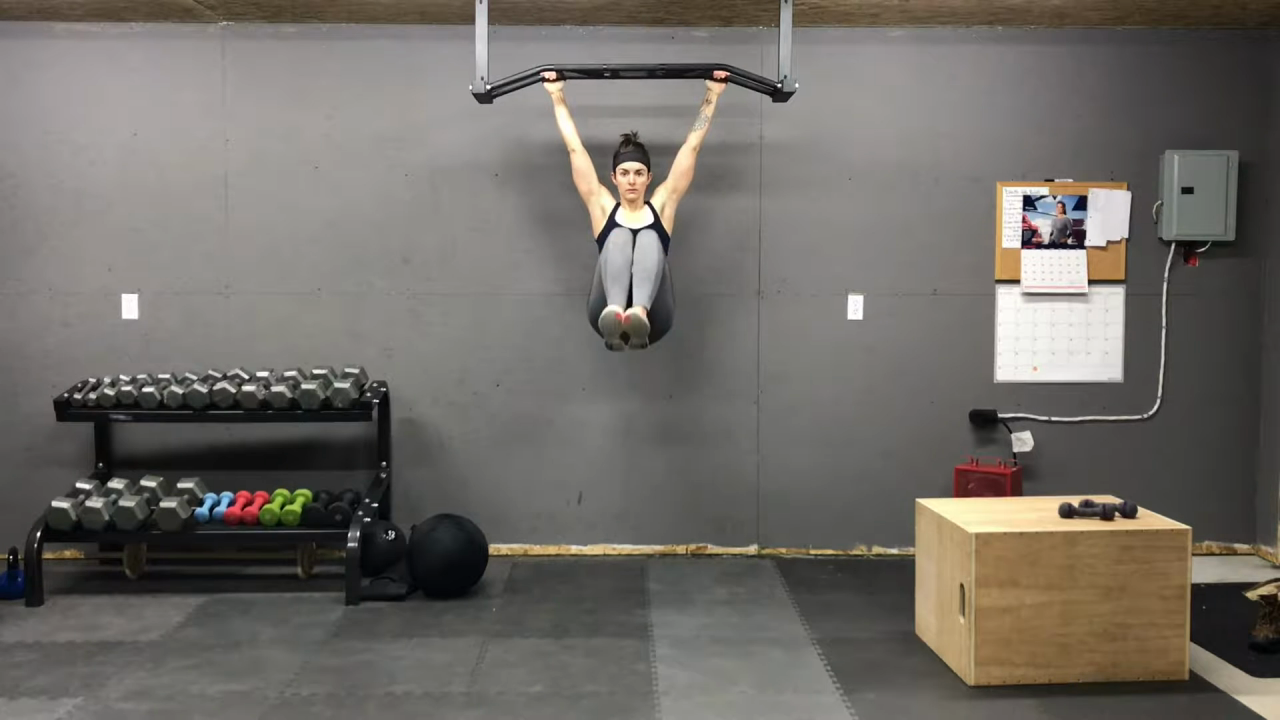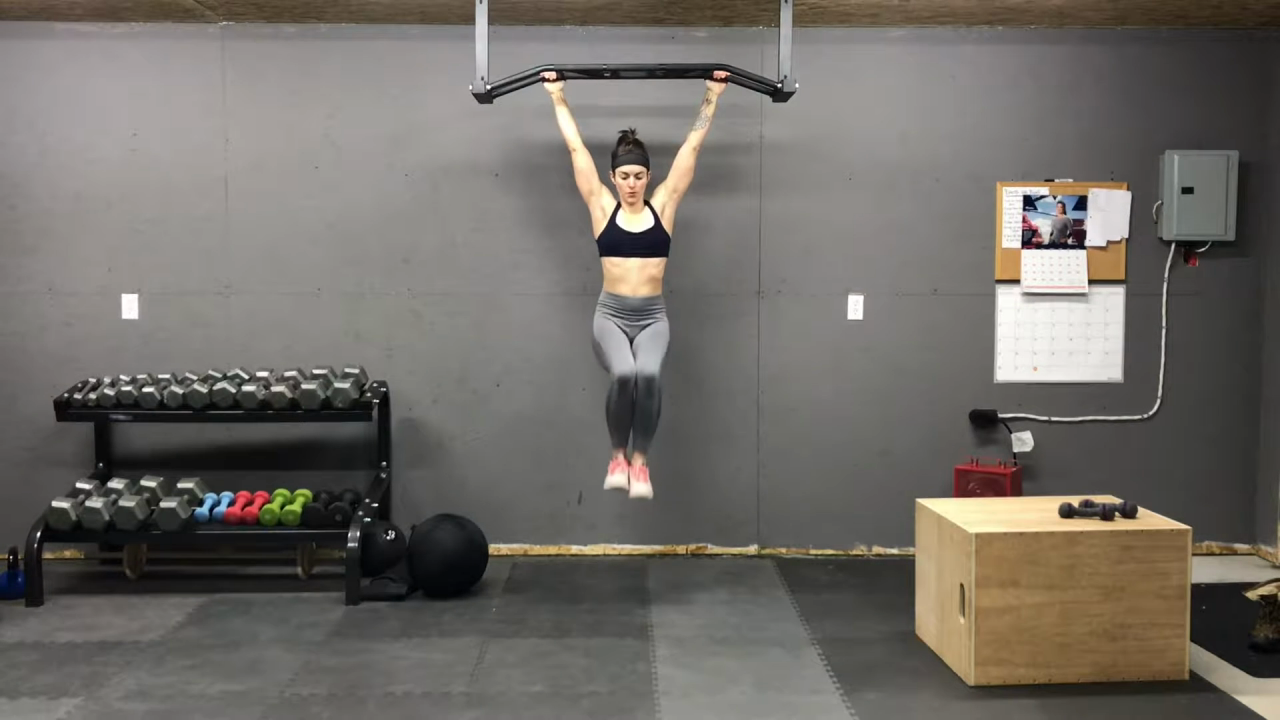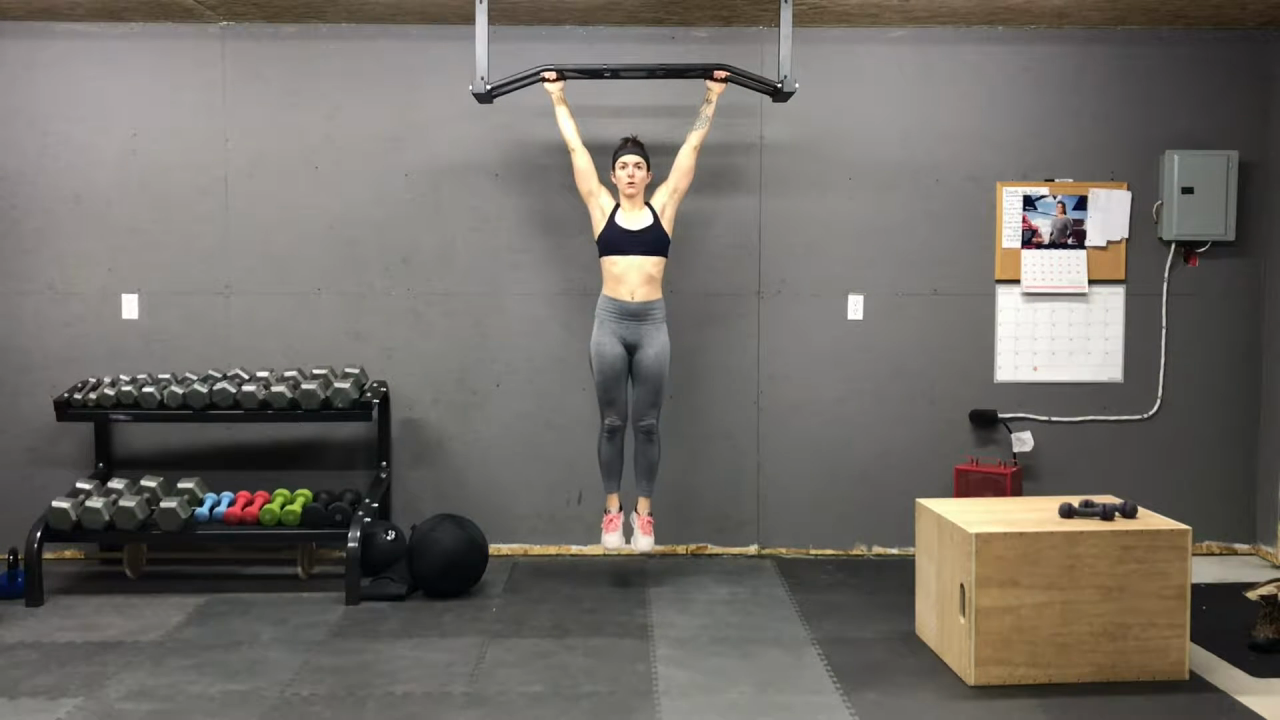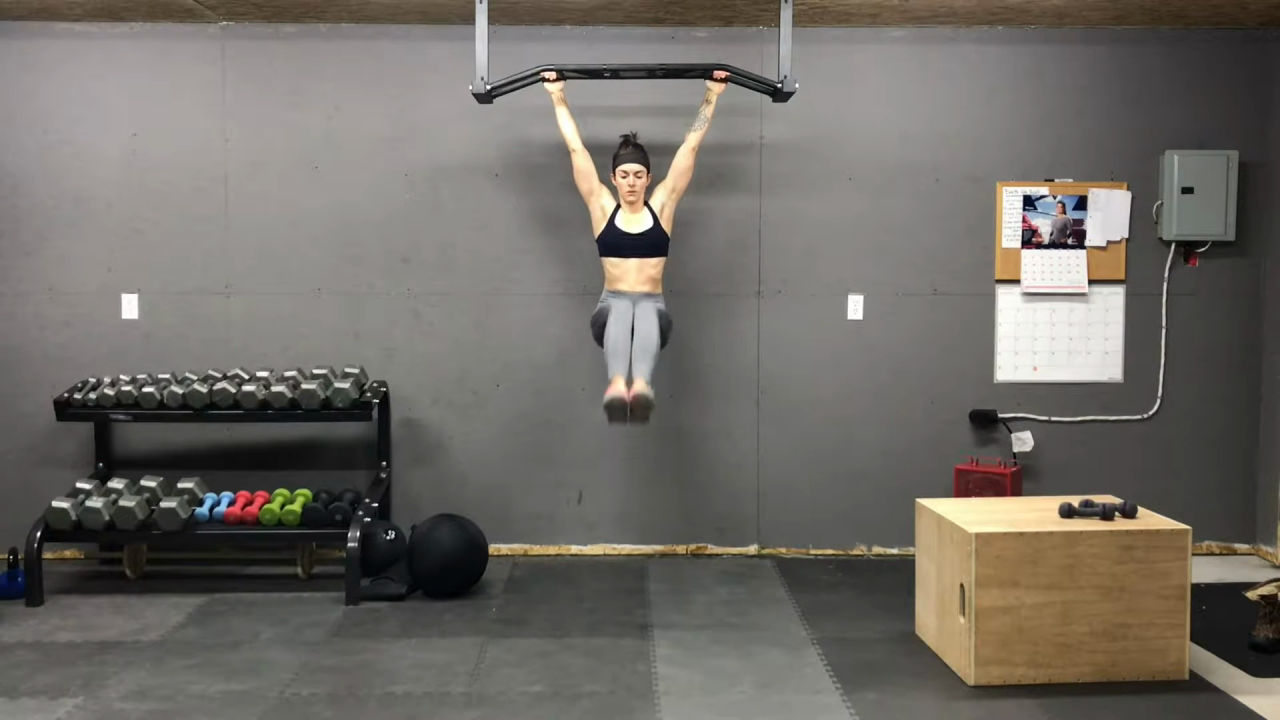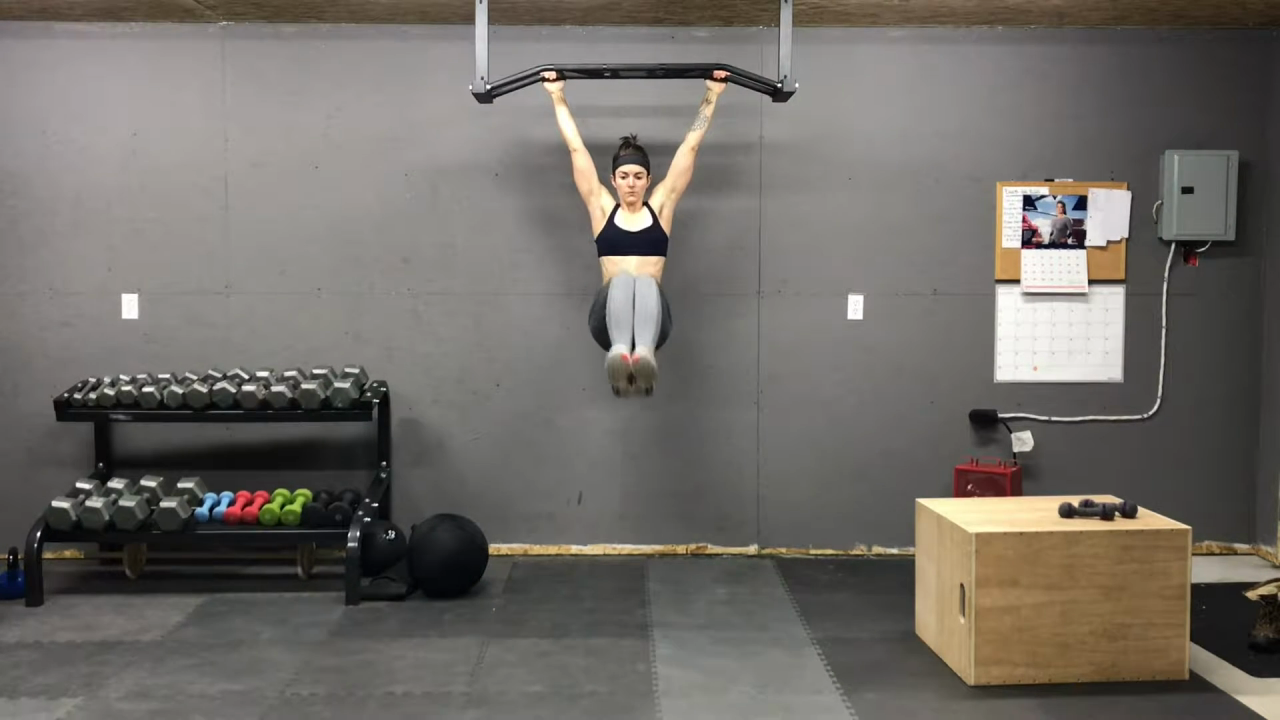
dt=1s
person 1, frame 1
left shoulder: (663, 205)
right shoulder: (602, 206)
left elbow: (691, 147)
right elbow: (575, 148)
left wrist: (711, 96)
right wrist: (557, 96)
left hip: (654, 316)
right hip: (605, 306)
left knee: (648, 240)
right knee: (619, 238)
left ankle: (638, 315)
right ankle: (615, 314)
person 1, frame 2
left shoulder: (663, 205)
right shoulder: (602, 206)
left elbow: (691, 147)
right elbow: (576, 148)
left wrist: (712, 96)
right wrist: (557, 97)
left hip: (653, 319)
right hip: (610, 316)
left knee: (648, 374)
right knee: (624, 373)
left ankle: (640, 462)
right ankle: (618, 457)
person 1, frame 3
left shoulder: (662, 206)
right shoulder: (601, 207)
left elbow: (692, 146)
right elbow: (575, 147)
left wrist: (712, 95)
right wrist: (557, 96)
left hip: (652, 324)
right hip: (609, 322)
left knee: (647, 424)
right knee: (612, 422)
left ankle: (643, 511)
right ankle: (612, 510)
person 1, frame 4
left shoulder: (662, 204)
right shoulder: (602, 206)
left elbow: (690, 147)
right elbow: (576, 148)
left wrist: (711, 97)
right wrist: (558, 97)
left hip: (652, 306)
right hip: (611, 305)
left knee: (644, 317)
right knee: (622, 313)
left ankle: (640, 389)
right ankle: (617, 387)
person 1, frame 5
left shoulder: (661, 205)
right shoulder: (602, 206)
left elbow: (690, 146)
right elbow: (576, 148)
left wrist: (710, 96)
right wrist: (557, 96)
left hip: (651, 316)
right hip: (609, 317)
left knee: (646, 285)
right knee: (621, 282)
left ankle: (643, 356)
right ankle: (620, 355)
